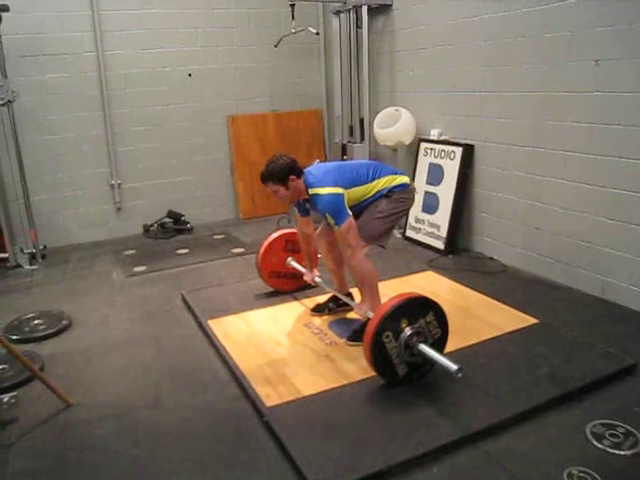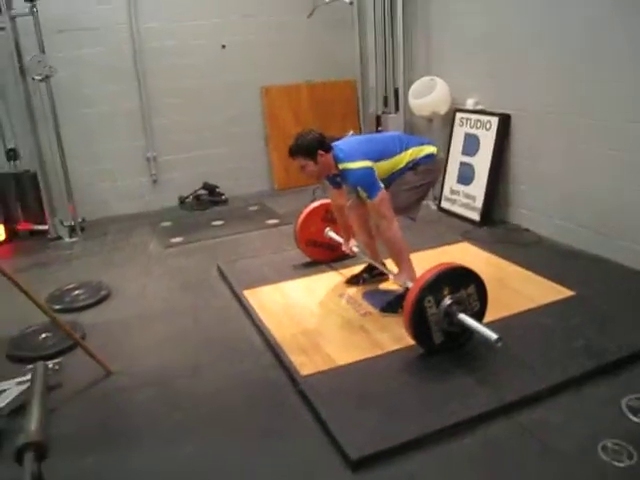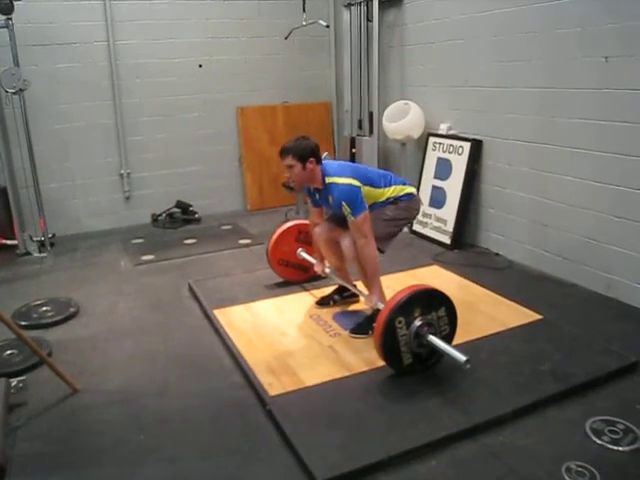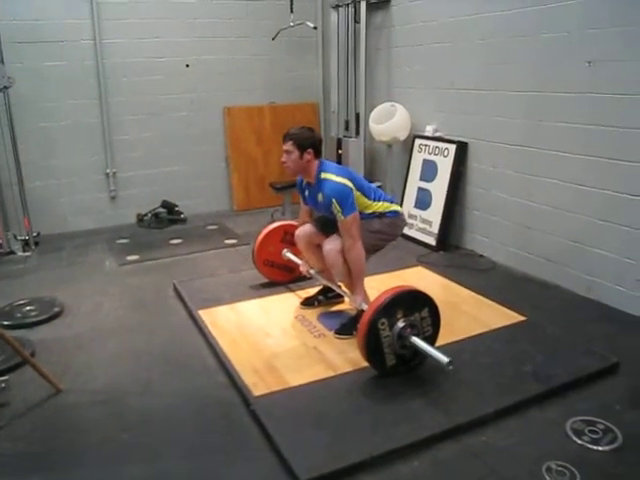
dt=0.7s
person 1, frame 1
left shoulder: (326, 195)
right shoulder: (300, 188)
left elbow: (352, 249)
right elbow: (305, 231)
left wrist: (366, 301)
right wrist: (309, 268)
left hip: (394, 191)
right hip: (369, 190)
left knee: (354, 249)
right knee: (323, 237)
right ankle: (343, 297)
person 1, frame 2
left shoulder: (357, 170)
right shoulder: (331, 161)
left elbow: (386, 220)
right elbow: (339, 203)
left wrist: (403, 271)
right wrist: (347, 238)
left hip: (422, 162)
right hip: (400, 159)
left knee: (380, 219)
right knee: (354, 209)
right ankle: (377, 268)
person 1, frame 3
left shoulder: (342, 188)
right shoulder: (311, 183)
left elbow: (365, 240)
right elbow: (316, 223)
left wrist: (375, 293)
right wrist: (319, 259)
left hip: (401, 201)
right hip: (373, 201)
left knee: (350, 245)
right knee: (323, 234)
left ankle: (381, 309)
right ankle: (347, 289)
person 1, frame 4
left shoulder: (334, 187)
right shoulder: (304, 180)
left elbow: (352, 242)
right elbow: (304, 220)
left wrist: (358, 292)
right wrist: (305, 260)
left hip: (385, 217)
right hip: (355, 216)
left knee: (332, 250)
right knee: (302, 236)
left ankle: (365, 312)
right ankle: (332, 290)
